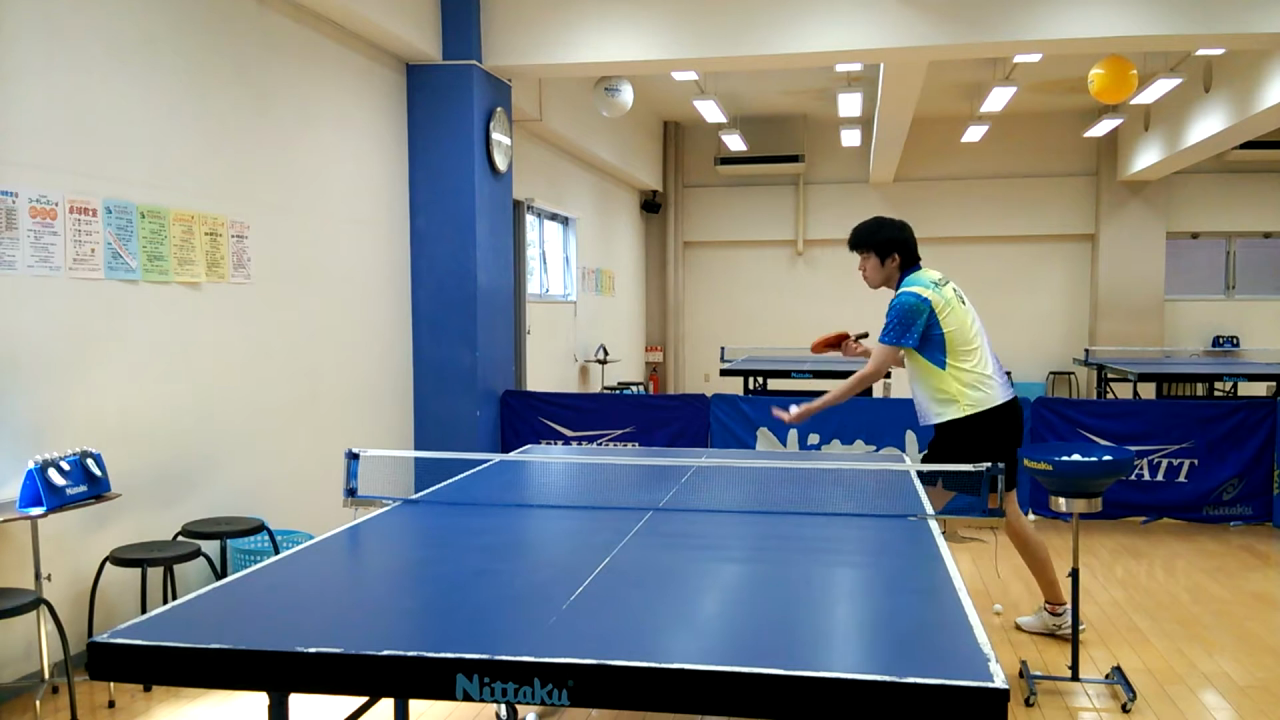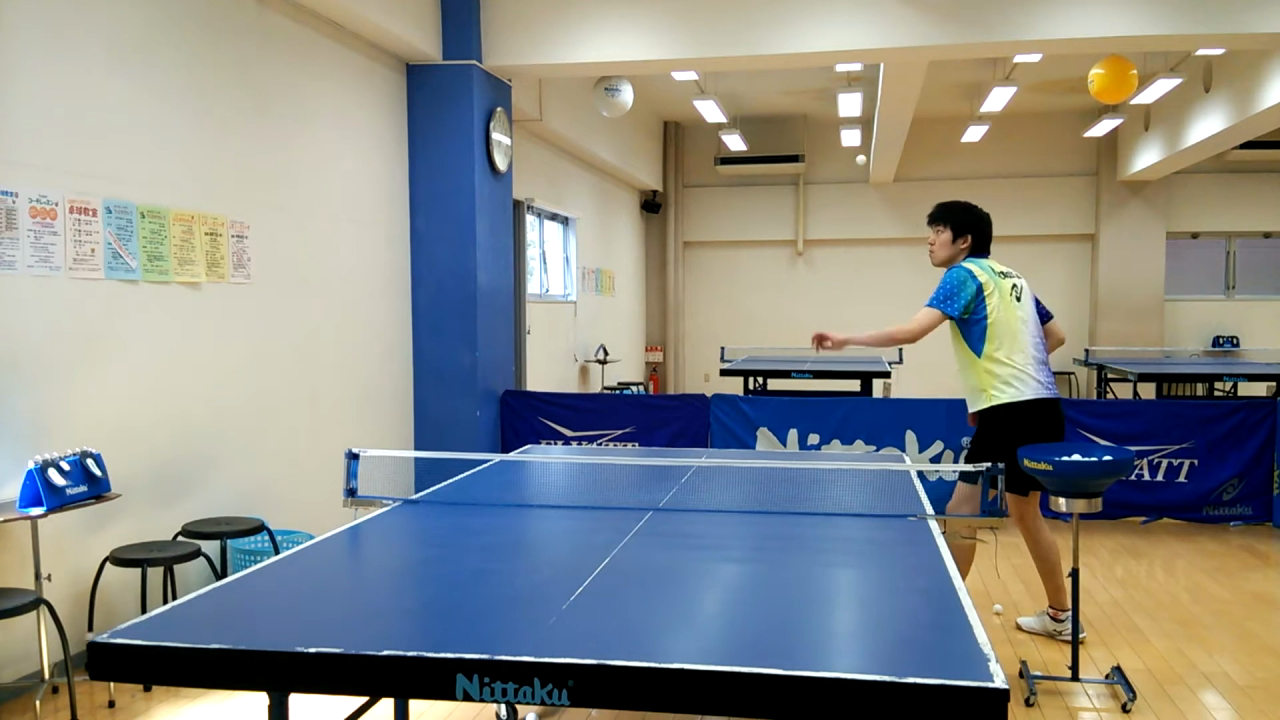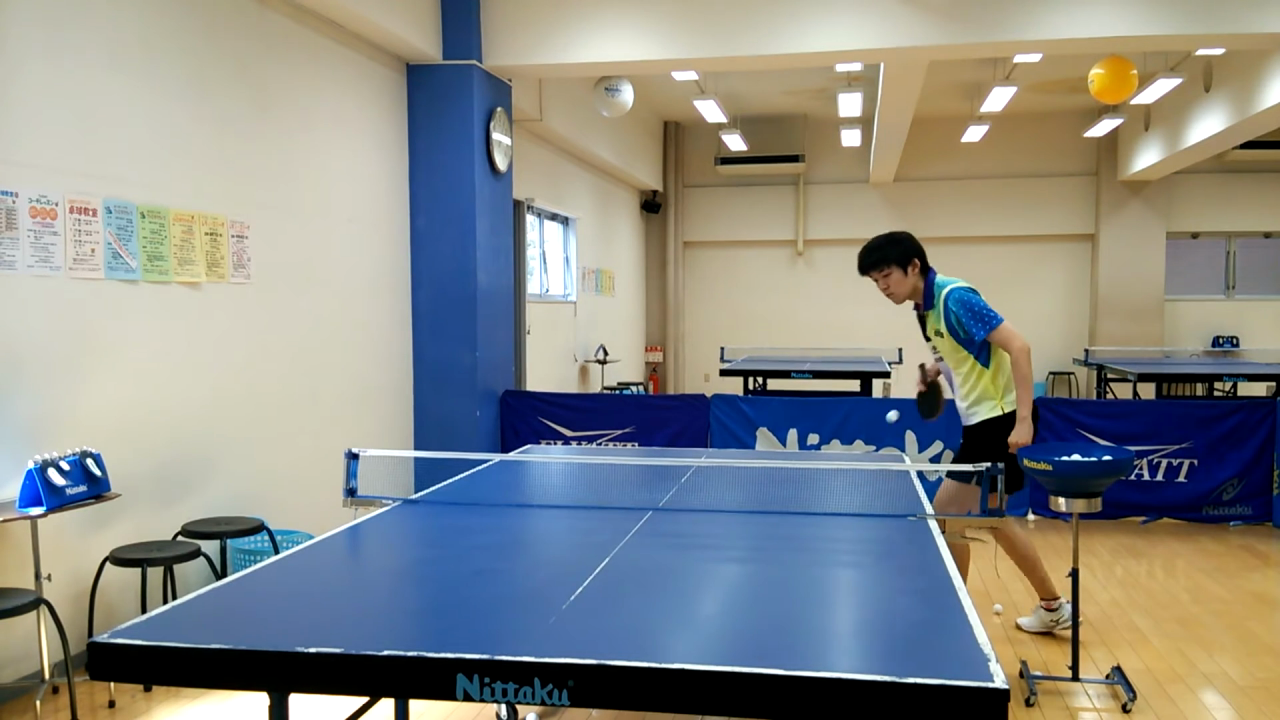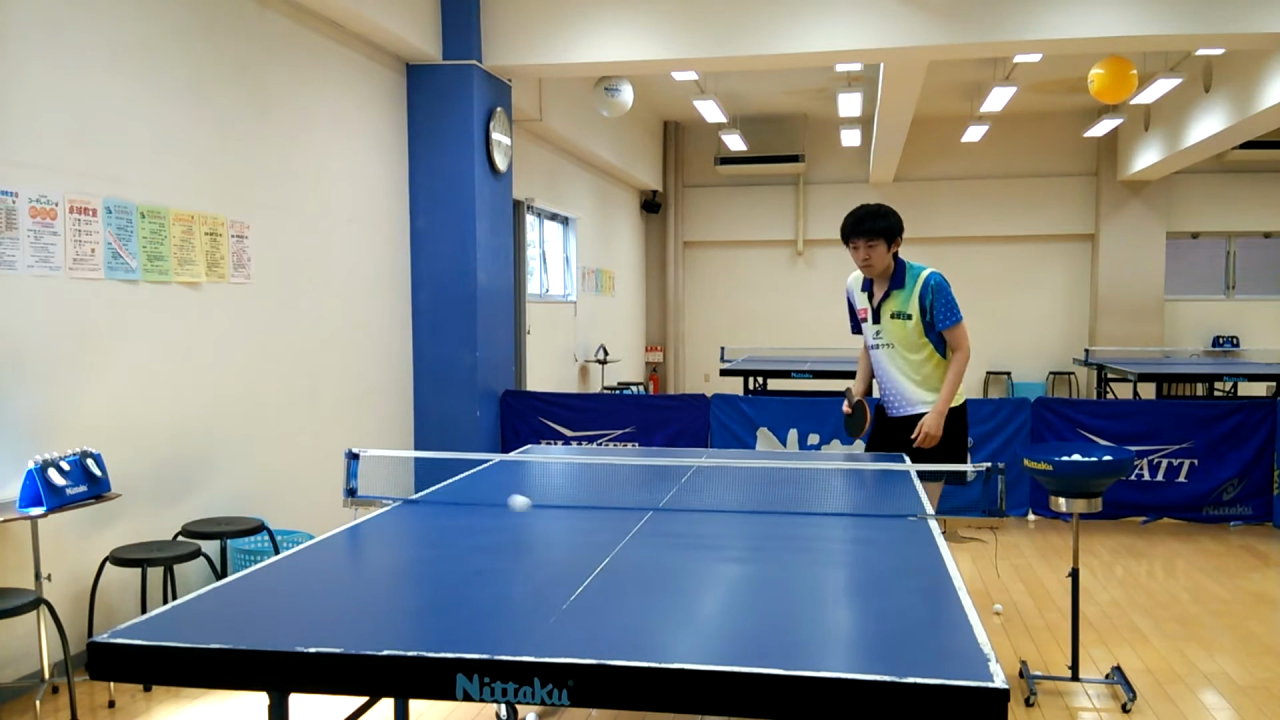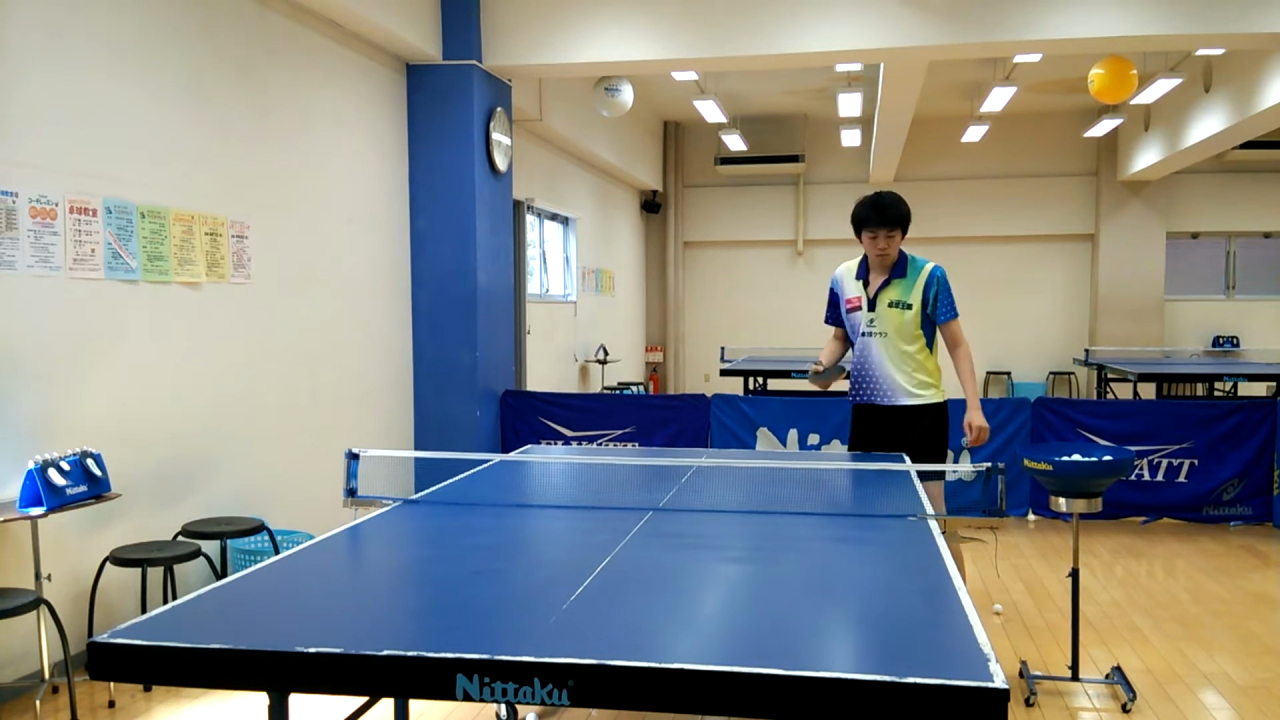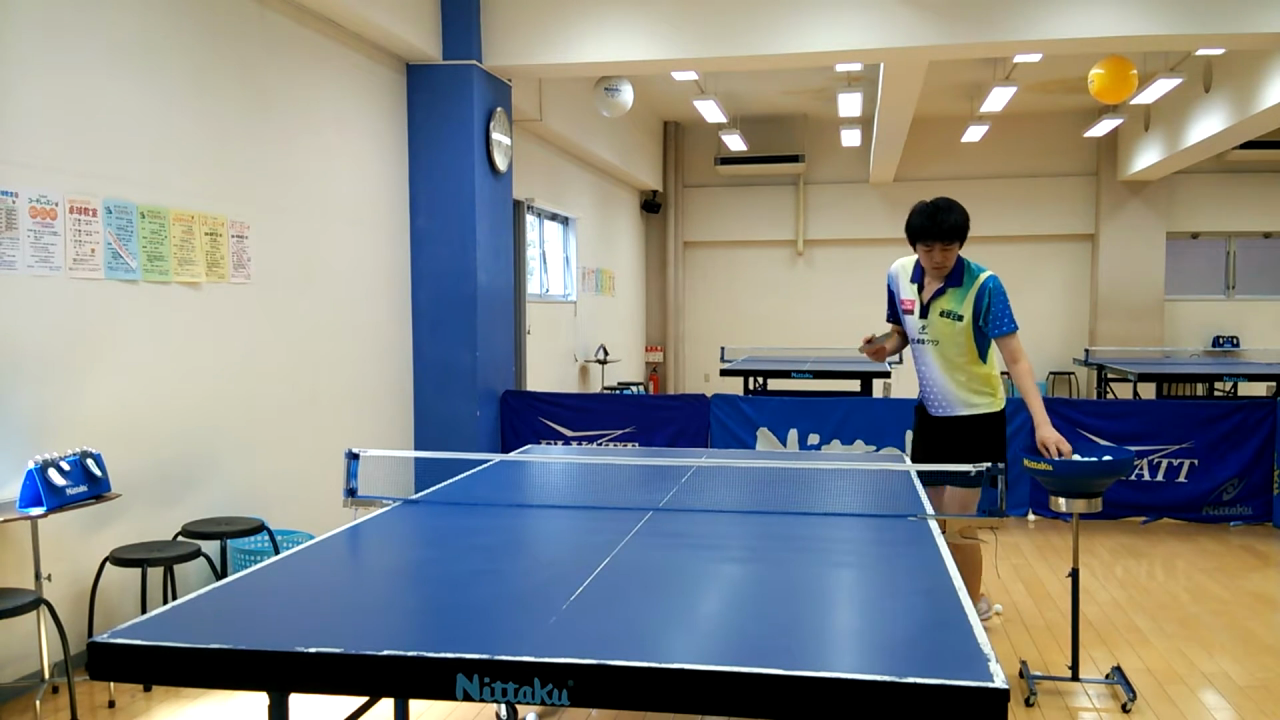
dt=0.5s
person 1, frame 1
left shoulder: (910, 298)
right shoulder: (934, 284)
left elbow: (872, 374)
left wrist: (811, 408)
right wrist: (869, 350)
left hip: (972, 421)
right hip: (1000, 411)
right knee: (1008, 512)
right ankle: (1059, 611)
person 1, frame 2
left shoulder: (964, 275)
right shoulder: (1011, 278)
left elbow: (913, 331)
right elbow: (1056, 336)
left wrist: (846, 339)
left hip: (1009, 413)
right hip: (1043, 408)
left knee: (960, 514)
right knee: (1027, 512)
right ankle: (1061, 615)
person 1, frame 3
left shoulder: (955, 297)
right shoulder: (925, 303)
left elbow: (1018, 346)
left wrist: (1024, 420)
right wrist: (932, 372)
left hip: (1000, 419)
right hip: (982, 421)
left knee: (943, 513)
right ankle: (1053, 604)
person 1, frame 4
left shoulder: (929, 283)
right shoulder: (855, 288)
left elbow: (961, 349)
left wrist: (937, 412)
right wrist: (857, 394)
left hip: (933, 415)
right hip: (889, 415)
person 1, frame 5
left shoulder: (930, 276)
right shoulder: (843, 278)
left elbow: (957, 344)
left wrist: (973, 406)
right wrist: (825, 363)
left hip: (921, 409)
right hip: (867, 409)
left knee: (931, 516)
person 1, frame 6
left shoulder: (984, 286)
right shoulder: (898, 274)
left elbow: (1016, 359)
left wrist: (1042, 424)
right wrist: (883, 349)
left hip: (975, 416)
right hip: (929, 413)
left knee: (958, 522)
right knee: (931, 516)
right ankle: (973, 599)
